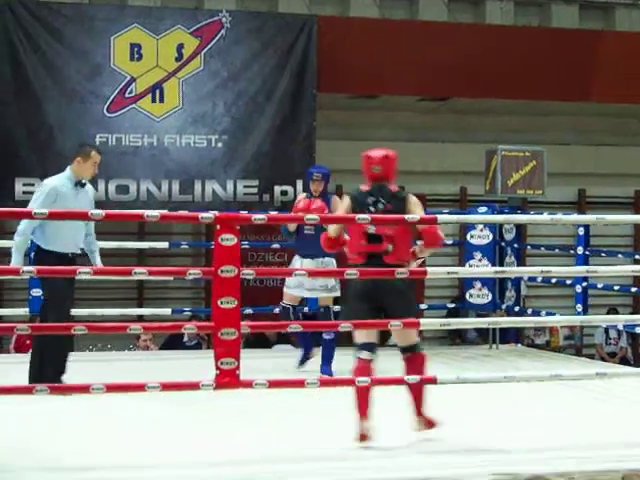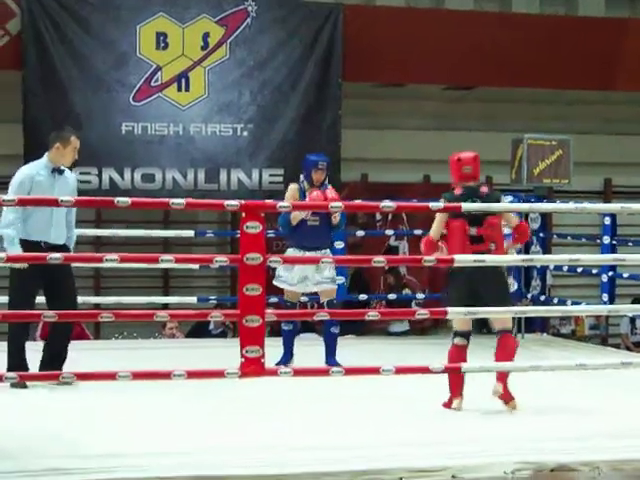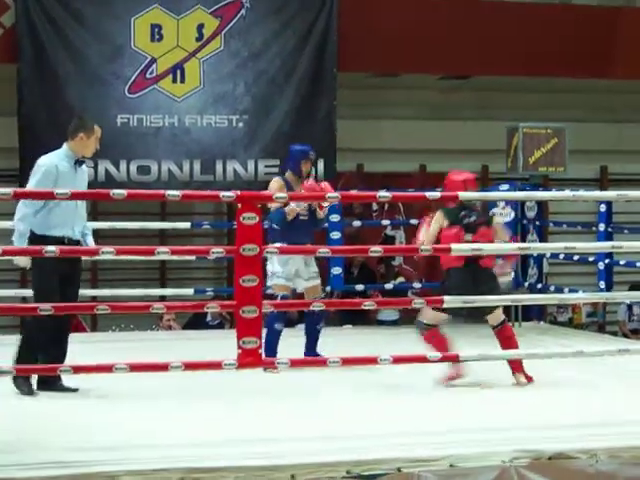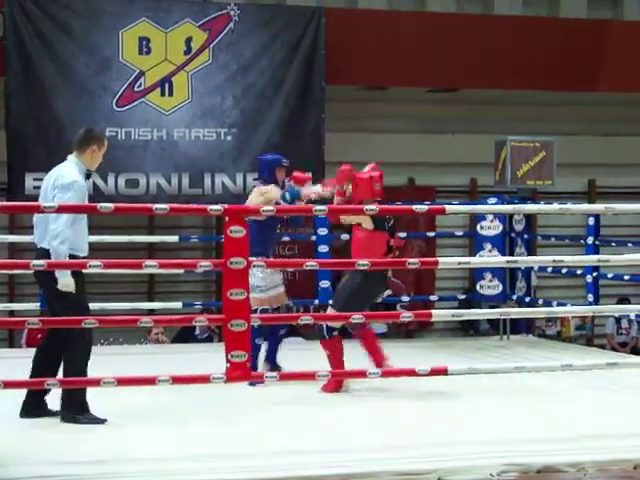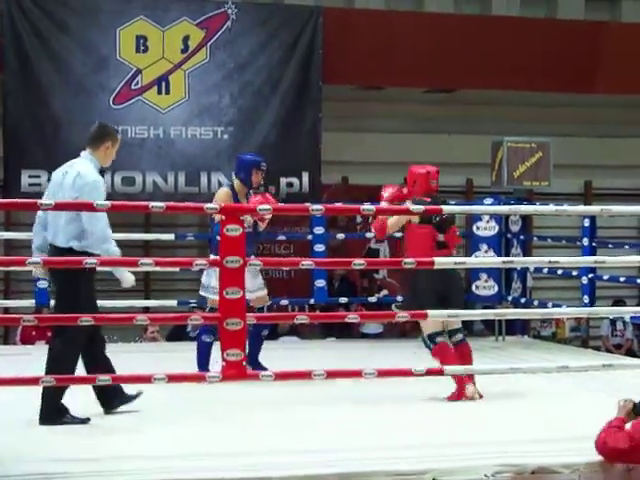
dt=0.7s
person 1, frame 1
left shoulder: (88, 192)
right shoulder: (52, 186)
left elbow: (88, 230)
right elbow: (28, 222)
left wrist: (95, 258)
right wrist: (17, 258)
left hip: (70, 260)
right hip: (49, 258)
left knee: (53, 317)
right knee: (58, 316)
left ankle: (40, 375)
right ankle: (52, 376)
person 1, frame 2
left shoulder: (70, 179)
right shoulder: (28, 174)
left wrist: (69, 247)
left hip: (58, 251)
right hip: (29, 250)
left knee: (67, 307)
right knee: (21, 311)
left ankle: (51, 367)
person 1, frame 3
left shoulder: (83, 170)
right shoulder: (49, 164)
right elbow: (26, 207)
left wrist: (88, 241)
right wrist: (20, 246)
left hip: (71, 248)
right hip: (45, 246)
left knee: (65, 313)
left ankle: (50, 376)
person 1, frame 4
left shoulder: (58, 173)
right shoulder: (73, 180)
left elbow: (41, 220)
right elbow: (60, 228)
right wrist: (63, 272)
left hip: (48, 260)
right hip: (59, 264)
left knee: (57, 333)
right knee: (79, 332)
left ankle: (34, 403)
right ankle: (75, 407)
person 1, frame 5
left shoulder: (64, 170)
right shoulder: (91, 179)
left elbow: (42, 217)
right elbow: (99, 231)
left wrist: (40, 256)
right wrist: (120, 271)
left hip: (59, 257)
right hip: (75, 261)
left knee: (89, 330)
right knee: (70, 334)
left ankle: (110, 395)
right ankle: (51, 409)
person 2, frame 1
left shoulder: (352, 199)
right shoulder: (405, 199)
left elbow: (329, 240)
right elbow: (432, 236)
right wrist: (418, 255)
left hip: (362, 280)
right hip: (396, 279)
left knee: (365, 352)
right knee: (411, 351)
left ankle: (364, 421)
right ankle: (420, 415)
person 2, frame 2
left shoulder: (449, 201)
right shoulder: (496, 199)
left elbow: (430, 243)
right elbow: (522, 232)
left wrist: (440, 254)
right wrist: (508, 248)
left hip: (461, 273)
right hip: (491, 272)
left knee: (460, 336)
right knee: (505, 333)
left ankle: (455, 397)
right ankle: (501, 384)
person 2, frame 3
left shoulder: (443, 214)
right shoulder: (484, 215)
left elbow: (423, 245)
right elbow: (508, 243)
left wrist: (424, 227)
right wrist: (503, 267)
left hip: (457, 277)
right hip: (483, 276)
left knee: (426, 323)
right knee: (500, 324)
left ankle: (455, 364)
right ankle: (519, 373)
person 2, frame 4
left shoulder: (365, 212)
left elbow: (336, 217)
left hip: (365, 277)
right hip: (376, 275)
left knee: (328, 326)
right knee: (355, 321)
left ankle: (337, 379)
right ankle: (381, 363)
person 2, frame 5
left shoulder: (413, 206)
left elbow: (380, 231)
left wrist: (386, 202)
left hip: (423, 275)
right hip: (448, 274)
left knee: (432, 336)
right knee: (455, 331)
left ankle: (462, 382)
right ankle: (469, 385)
person 3, frame 1
left shoulder: (333, 201)
right shoulder: (302, 199)
right elbow: (287, 232)
right wrist: (292, 222)
left hip: (324, 262)
right hip: (301, 261)
left knee: (325, 312)
right knee: (286, 309)
left ankle: (326, 363)
right ankle: (307, 347)
person 3, frame 2
left shoulder: (328, 190)
right shoulder: (294, 189)
left elbow: (337, 227)
right elbow: (283, 225)
left wrist: (336, 215)
right wrist: (300, 213)
left hip: (322, 254)
right hip: (297, 254)
left knee: (331, 305)
right knee: (289, 305)
left ankle: (331, 357)
right ankle: (287, 354)
person 3, frame 3
left shoulder: (308, 184)
right shoulder: (278, 183)
left elbow: (315, 221)
right elbow: (276, 221)
left wrist: (322, 208)
right wrist: (298, 204)
left knee: (317, 302)
right knee: (282, 300)
left ankle: (311, 351)
right ankle: (269, 355)
person 3, frame 4
left shoulder: (275, 193)
right shoulder: (265, 192)
left elbow: (287, 218)
right elbow: (288, 195)
left wrist: (300, 201)
left hip: (266, 260)
right hip: (252, 261)
left knee: (283, 308)
right knee: (260, 313)
left ankle: (271, 360)
right ankle: (251, 369)
person 3, frame 5
left shoulder: (252, 196)
right shoulder: (225, 194)
right elbow: (219, 232)
left wrist: (262, 222)
right wrist: (245, 218)
left knee: (262, 310)
right knee: (214, 314)
left ankle: (252, 361)
right ankle: (202, 369)
